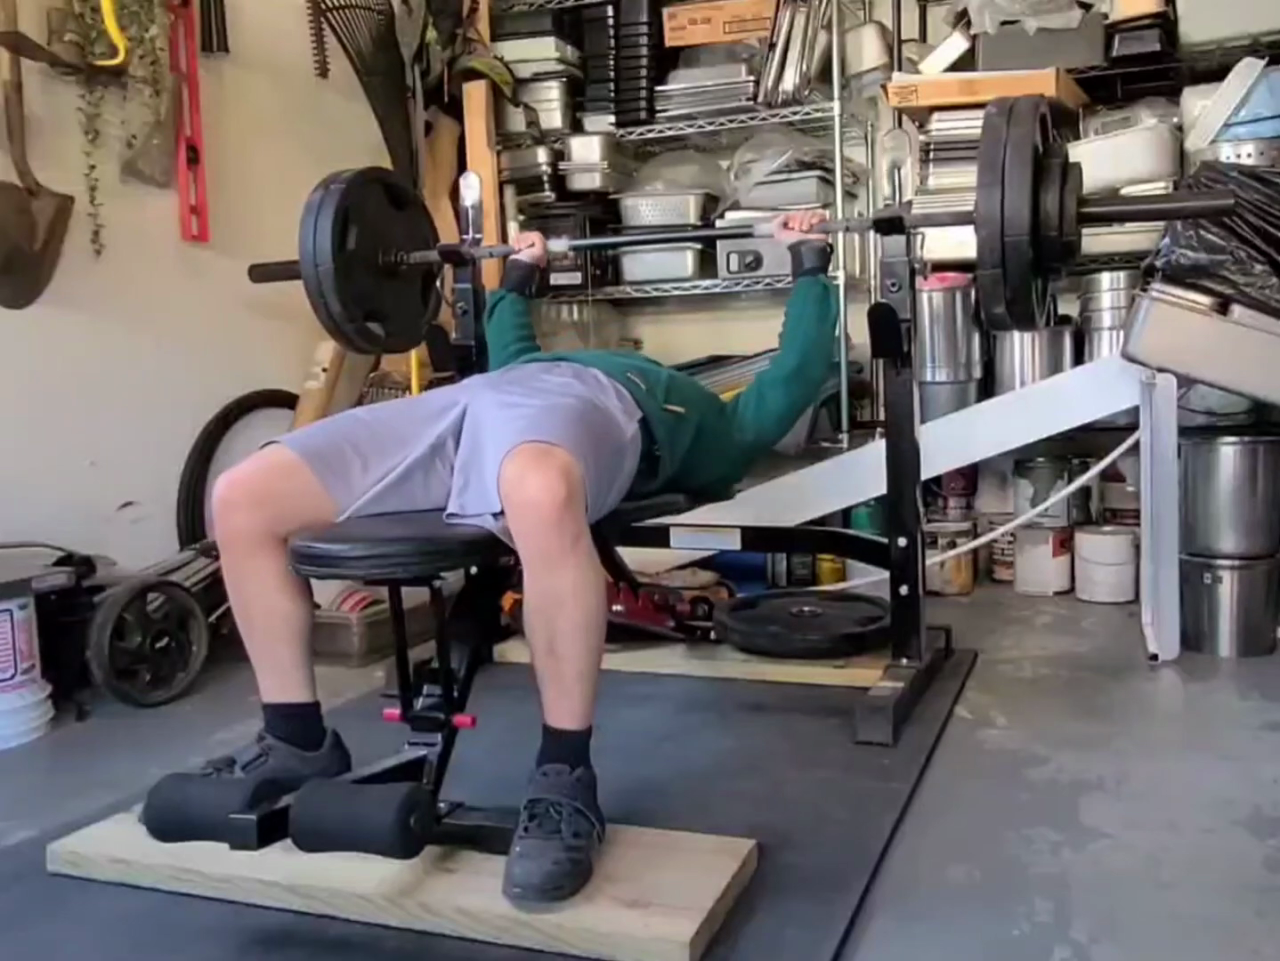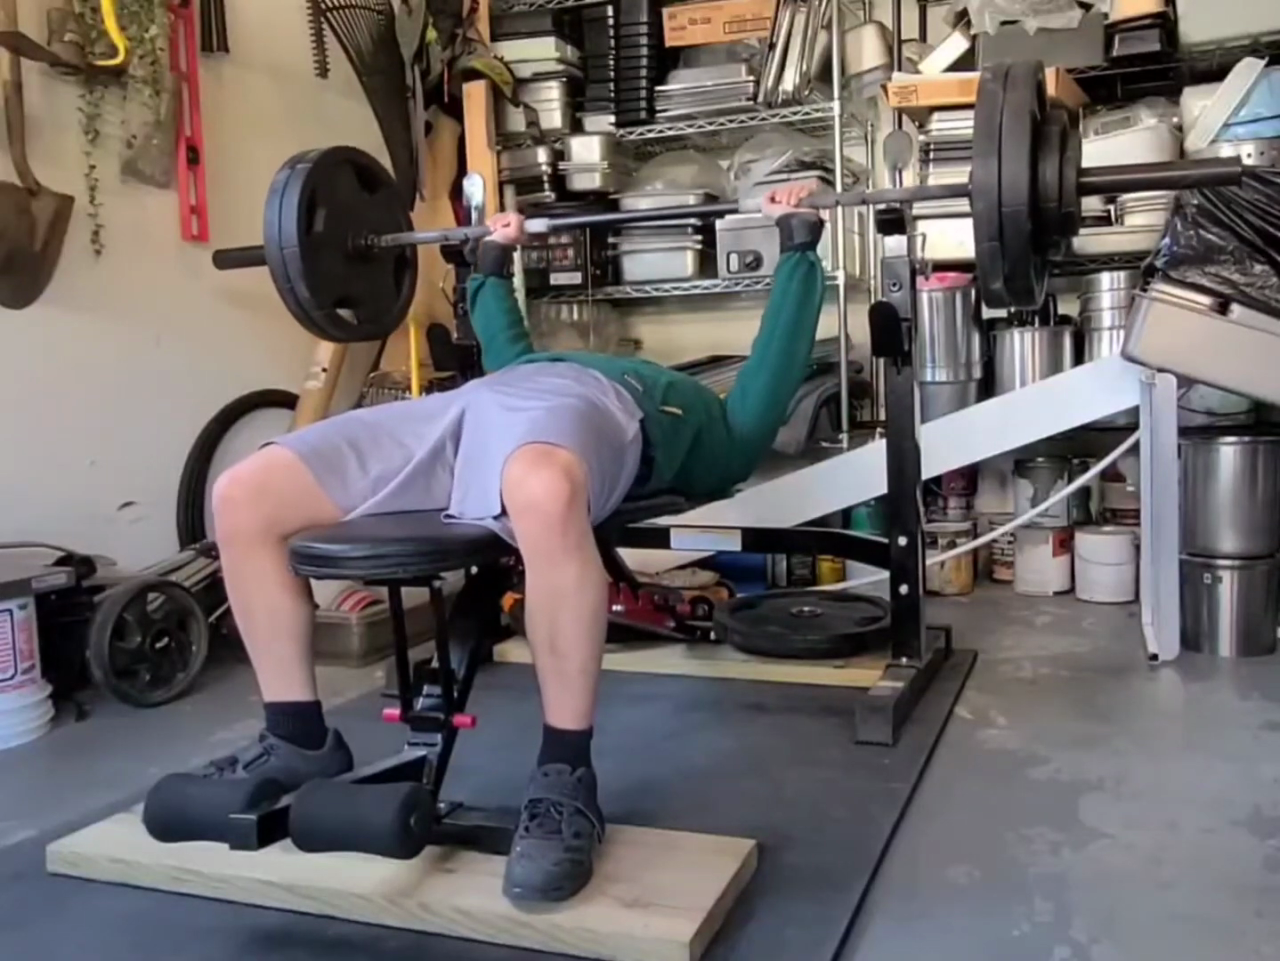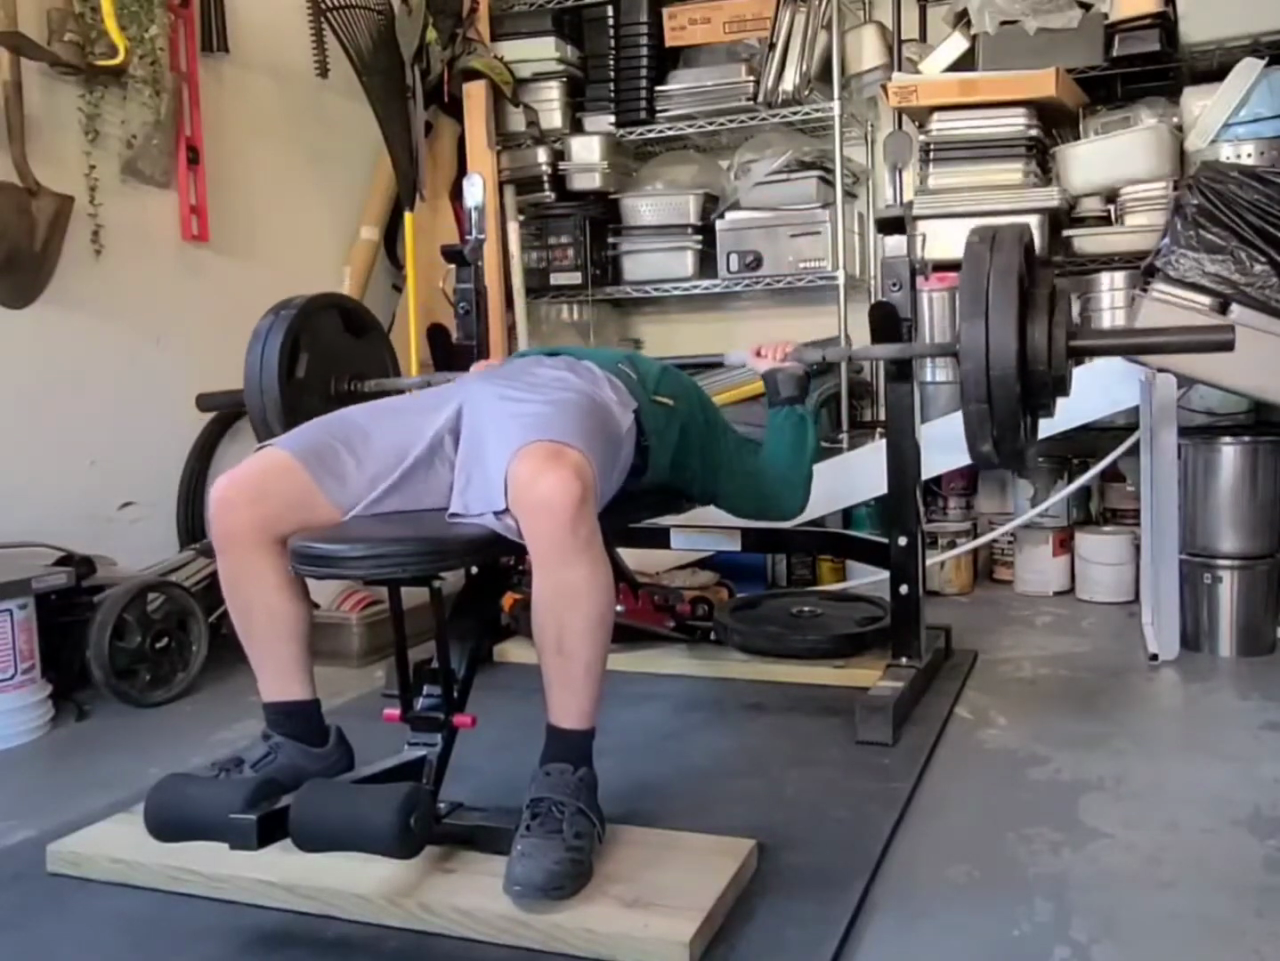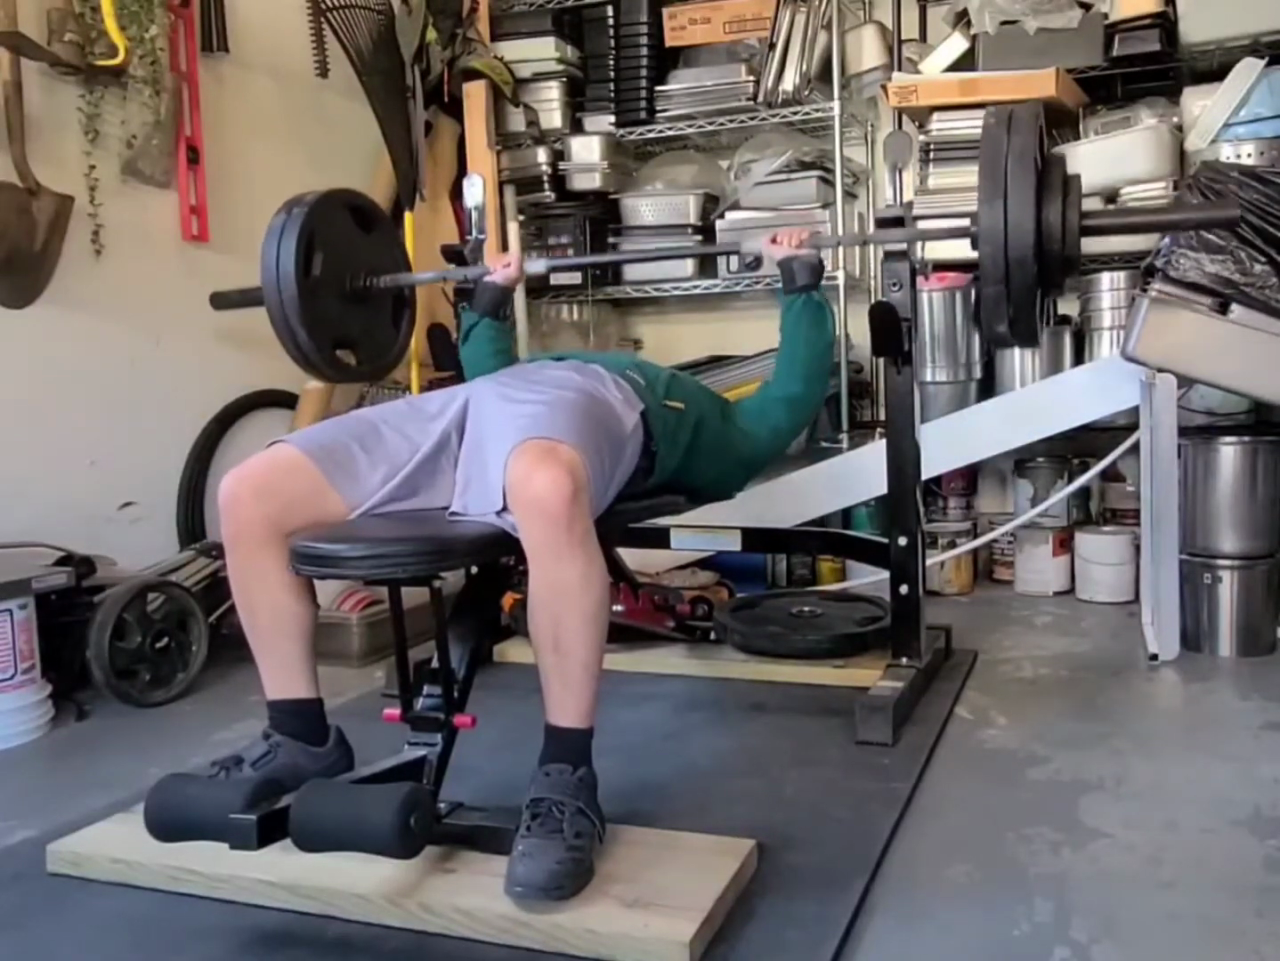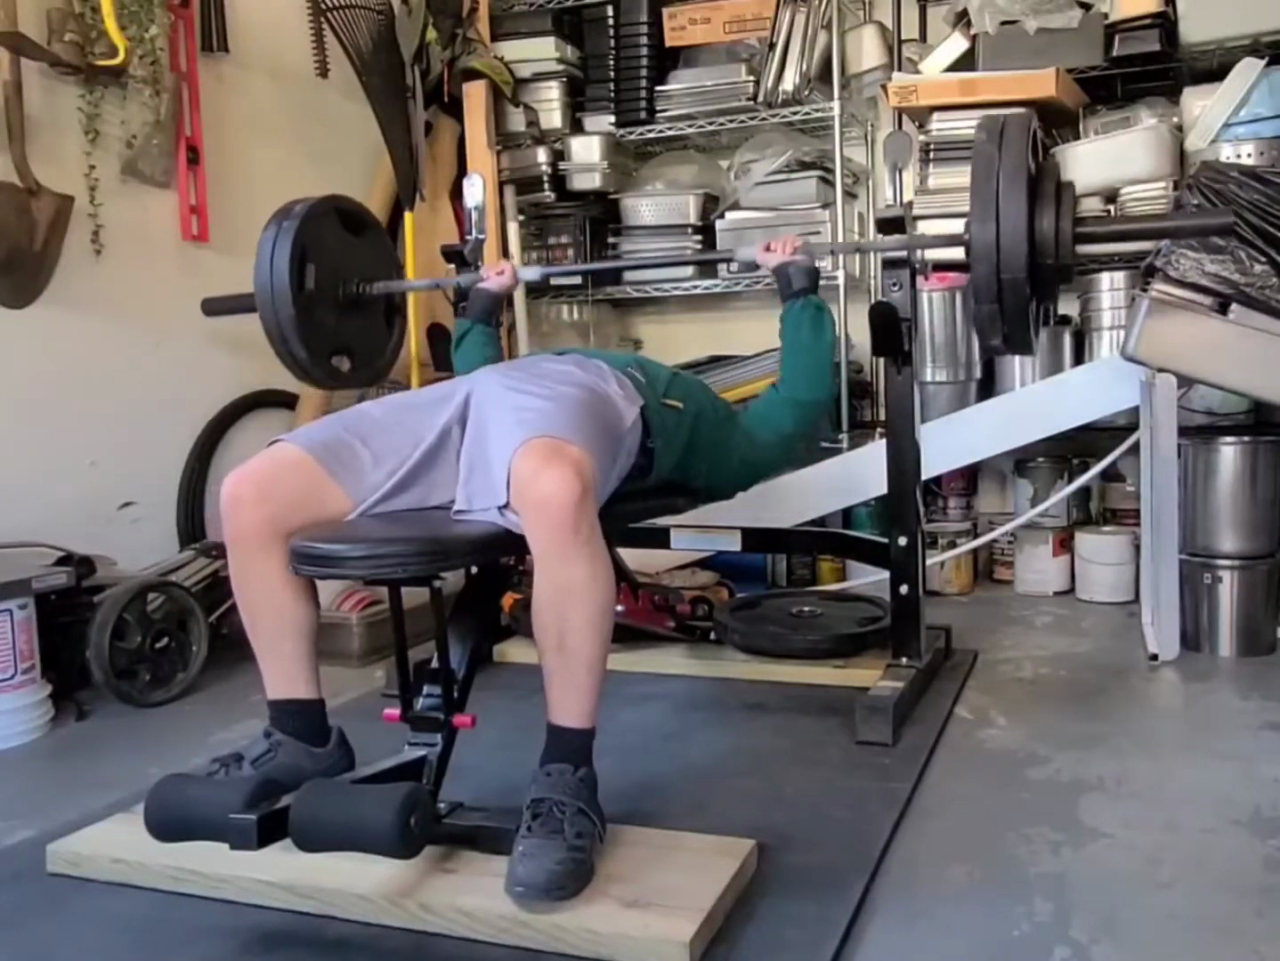
dt=1s
person 1, frame 1
left shoulder: (724, 431)
left elbow: (798, 371)
right elbow: (513, 359)
left wrist: (809, 265)
right wrist: (517, 277)
left knee: (540, 497)
right knee: (241, 501)
left ankle: (565, 780)
right ankle: (297, 745)
person 1, frame 2
left shoulder: (724, 433)
left elbow: (779, 357)
right elbow: (507, 353)
left wrist: (797, 240)
right wrist: (493, 262)
left knee: (543, 497)
right knee: (242, 498)
left ankle: (564, 780)
right ankle: (298, 744)
person 1, frame 3
left shoulder: (698, 427)
left elbow: (780, 493)
left wrist: (784, 387)
right wrist: (477, 378)
left knee: (553, 494)
right knee: (239, 501)
left ankle: (566, 780)
right ankle: (300, 743)
person 1, frame 4
left shoulder: (722, 436)
left elbow: (797, 395)
right elbow: (488, 372)
left wrist: (801, 278)
right wrist: (488, 299)
left knee: (547, 494)
right knee: (247, 497)
left ankle: (566, 780)
right ankle: (303, 741)
person 1, frame 5
left shoulder: (722, 436)
left elbow: (803, 403)
right elbow: (485, 379)
left wrist: (797, 290)
right wrist: (483, 306)
left knee: (554, 495)
right knee: (249, 496)
left ankle: (567, 781)
right ankle: (303, 742)
